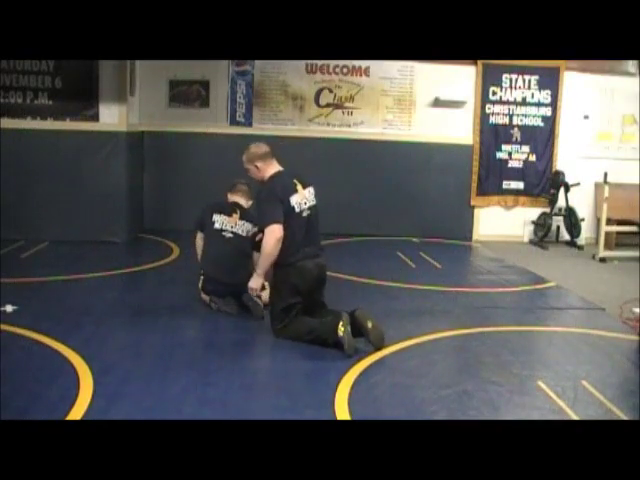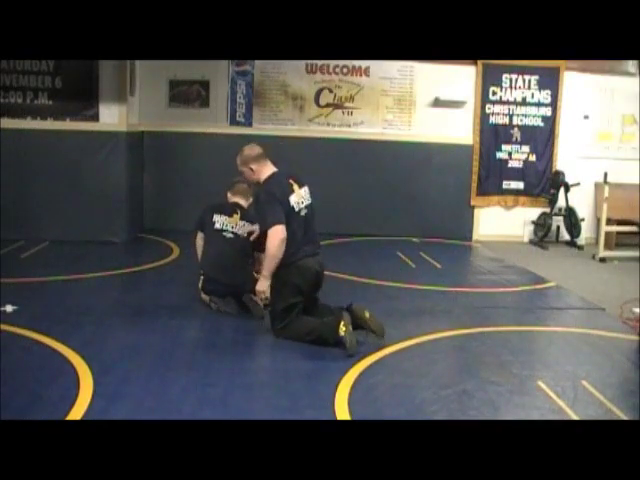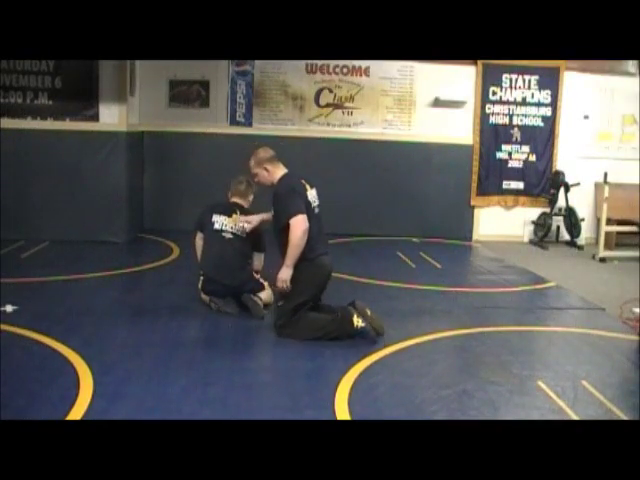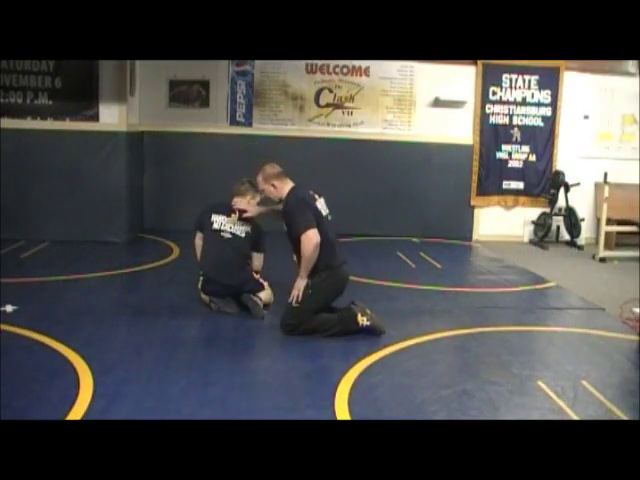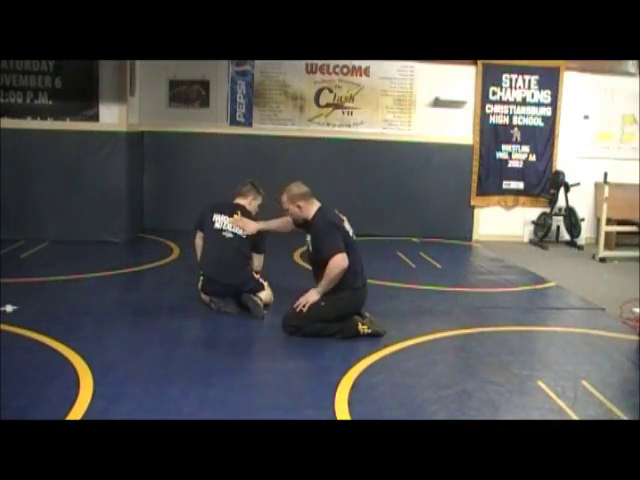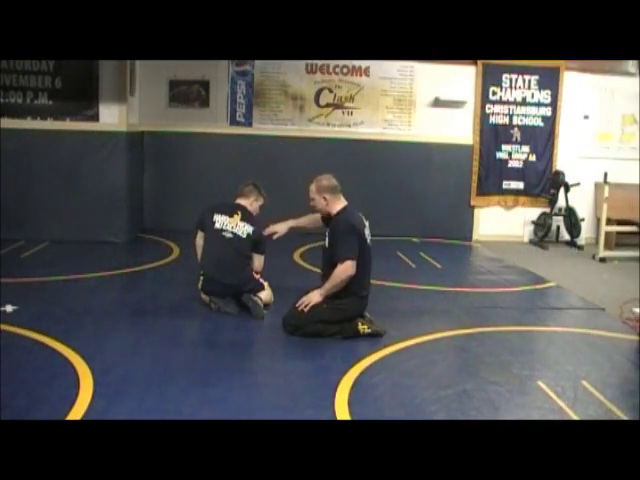
dt=0.4s
person 1, frame 1
left shoulder: (268, 192)
right shoulder: (301, 181)
left elbow: (275, 235)
left wrist: (259, 274)
left hip: (293, 269)
right hip: (317, 262)
left knee: (283, 325)
right knee: (316, 311)
left ankle: (334, 328)
right ankle: (354, 321)
person 1, frame 2
left shoulder: (266, 193)
right shoulder: (294, 180)
left elbow: (278, 236)
left wrist: (264, 277)
right wrist: (263, 227)
left hip: (293, 268)
right hip: (314, 261)
left knee: (283, 325)
right knee: (309, 307)
left ankle: (335, 328)
right ankle: (350, 315)
person 1, frame 3
left shoulder: (284, 188)
right shoulder: (297, 182)
left elbow: (300, 226)
left wrist: (287, 267)
right wrist: (262, 217)
left hip: (307, 265)
right hip: (320, 261)
left knee: (286, 323)
right knee: (307, 309)
left ankle: (347, 322)
right ankle: (352, 312)
person 1, frame 4
left shoulder: (295, 202)
right shoulder: (301, 194)
left elbow: (312, 240)
left wrist: (302, 277)
right wrist: (260, 210)
left hip: (326, 275)
right hip: (333, 270)
left knee: (291, 323)
right knee: (310, 312)
left ankle: (353, 320)
right ankle: (353, 313)
person 1, frame 5
left shoulder: (323, 223)
right shoulder: (320, 214)
left elbow: (340, 263)
right elbow: (290, 223)
left wrist: (317, 291)
right wrist: (258, 225)
left hip: (347, 294)
right hip: (346, 289)
left knee: (292, 322)
right knee: (298, 311)
left ankle: (353, 326)
right ankle: (351, 316)
person 1, frame 6
left shoulder: (345, 224)
right shoulder: (343, 214)
left elbow: (347, 270)
right elbow: (320, 219)
left wrist: (321, 293)
right wrist: (289, 224)
left hip: (348, 298)
right hip: (345, 292)
left knee: (291, 322)
right knee: (298, 308)
left ankle: (354, 326)
right ankle: (353, 317)
person 2, frame 1
left shoulder: (210, 210)
right shoulder: (253, 222)
left elbow: (199, 239)
left hip: (211, 279)
right hip: (242, 281)
left knee: (205, 293)
right knee: (266, 293)
left ankle: (217, 300)
right ankle: (254, 299)
person 2, frame 2
left shoulder: (210, 211)
right shoulder: (253, 222)
left elbow: (200, 240)
right elbow: (259, 261)
left hip: (212, 280)
right hip: (242, 281)
left knee: (204, 293)
left ankle: (217, 301)
right ankle: (251, 299)
person 2, frame 3
left shoulder: (210, 211)
left elbow: (199, 240)
right elbow: (258, 265)
left hip: (212, 281)
right hip: (242, 282)
left knee: (205, 293)
right knee: (267, 294)
left ankle: (218, 300)
right ankle: (255, 299)
person 2, frame 4
left shoulder: (209, 211)
right shoulder: (254, 225)
left elbow: (199, 240)
right elbow: (257, 266)
left hip: (211, 281)
right hip: (241, 282)
left knee: (204, 293)
right knee: (267, 294)
left ankle: (217, 300)
right ankle: (255, 299)
person 2, frame 5
left shoulder: (210, 211)
left elbow: (199, 240)
right elbow: (257, 266)
left hip: (212, 281)
right hip: (241, 282)
left knee: (205, 292)
right knee: (267, 294)
left ankle: (217, 300)
right ankle: (255, 299)
person 2, frame 6
left shoulder: (211, 211)
right shoulder: (255, 225)
left elbow: (199, 240)
right elbow: (258, 267)
left hip: (212, 280)
right hip: (241, 282)
left knee: (204, 292)
right knee: (267, 294)
left ankle: (217, 300)
right ankle: (255, 299)
